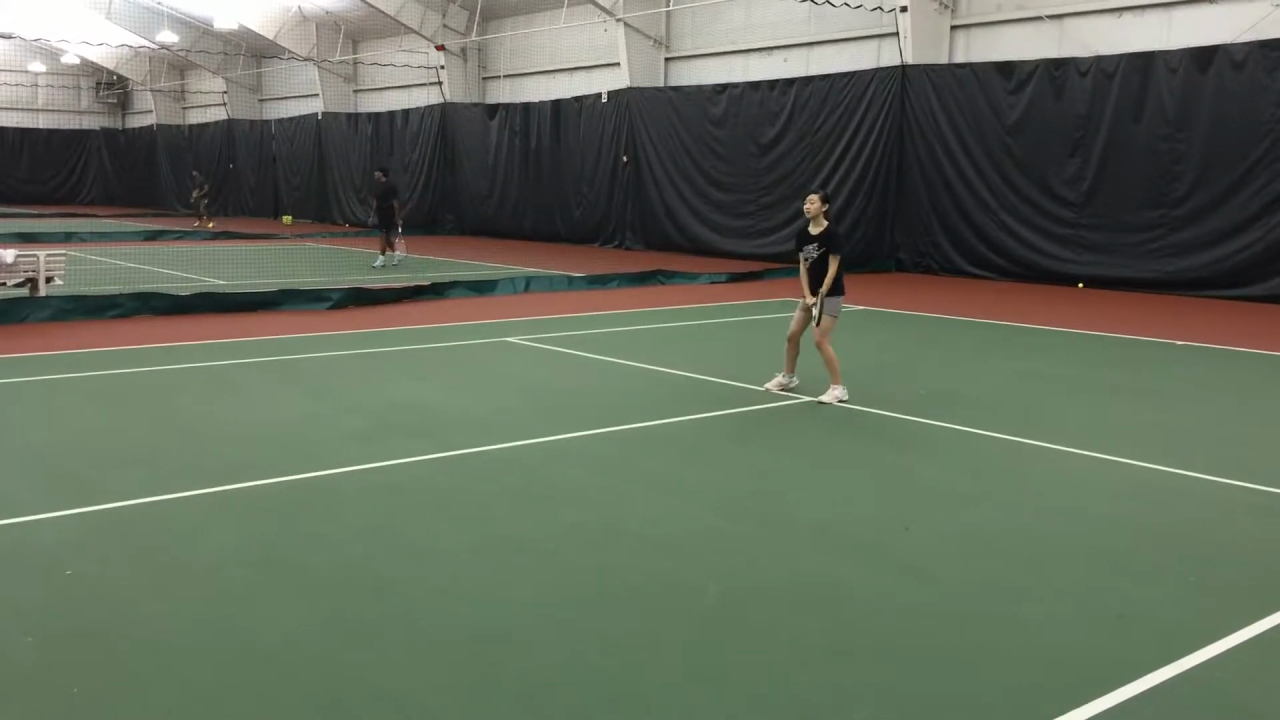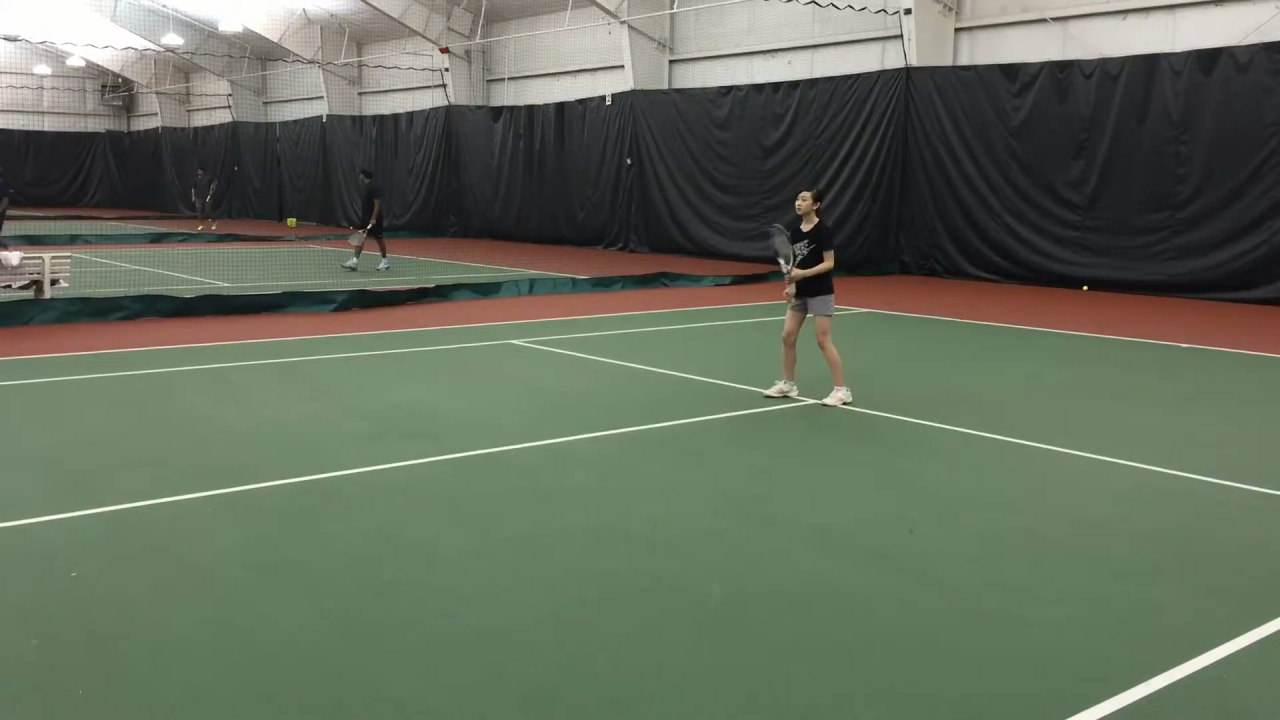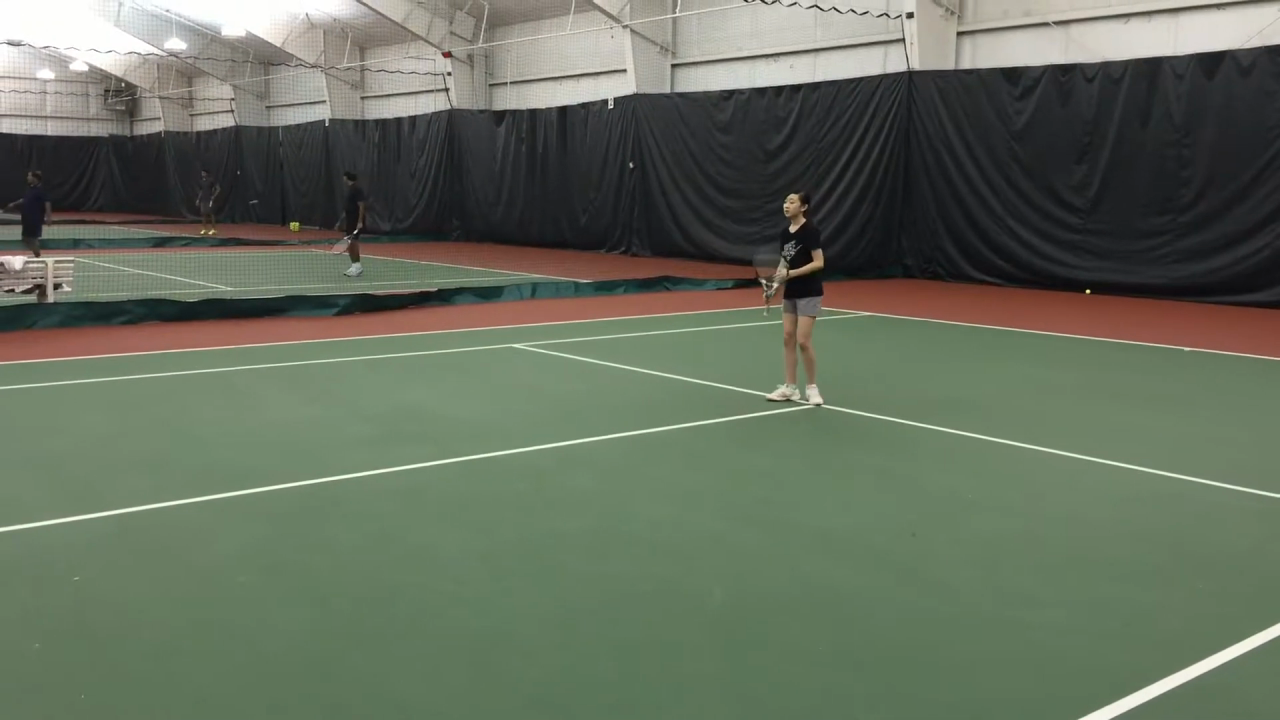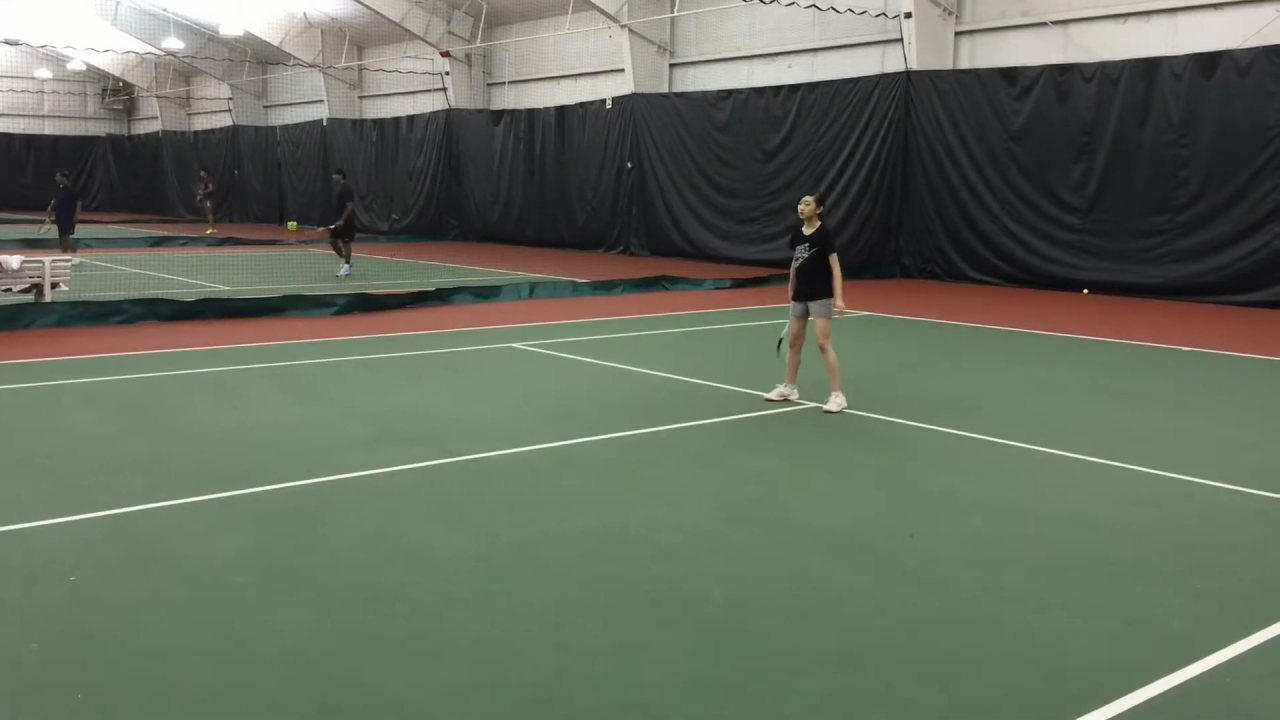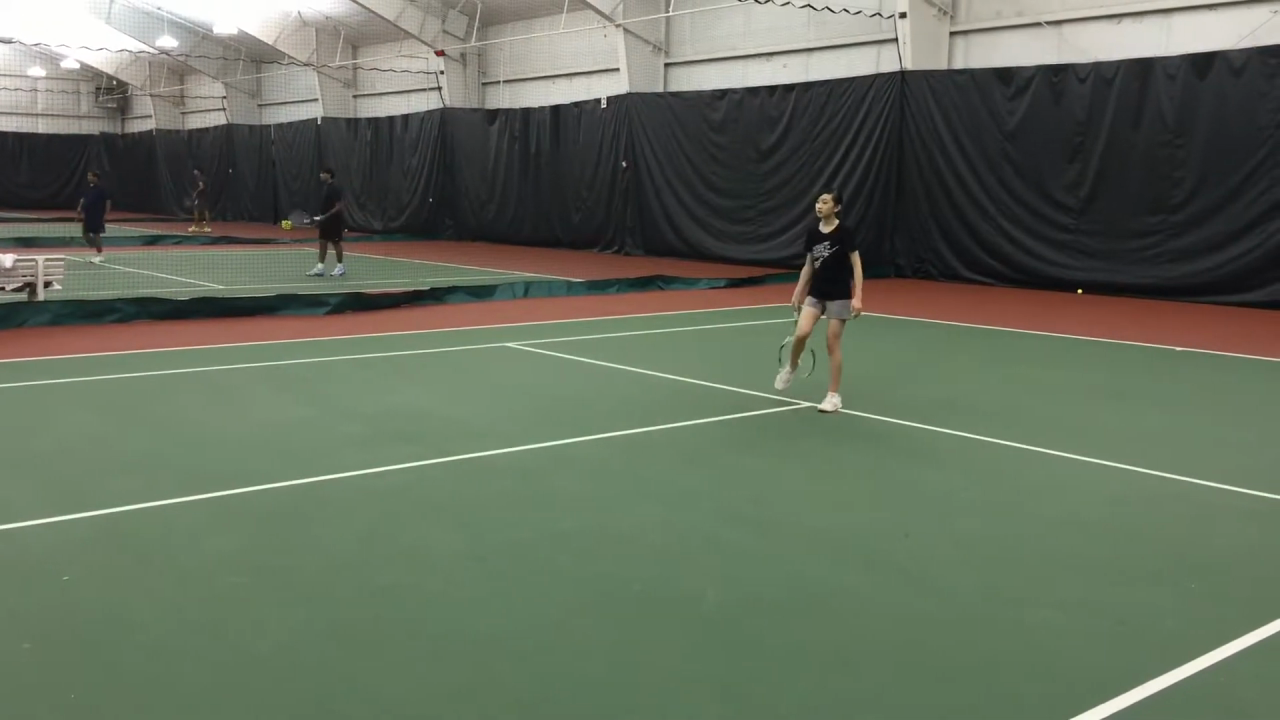
dt=0.5s
person 1, frame 1
left shoulder: (832, 234)
right shoulder: (802, 233)
left elbow: (833, 269)
right elbow: (803, 266)
left wrist: (821, 296)
right wrist: (807, 295)
left hip: (831, 294)
right hip: (812, 293)
left knee: (821, 340)
right knee: (792, 335)
left ankle: (838, 388)
right ankle: (788, 377)
person 1, frame 2
left shoulder: (822, 230)
right shoulder: (795, 231)
left elbow: (829, 263)
left wrist: (803, 274)
right wrist: (791, 284)
left hip: (820, 293)
right hip: (800, 293)
left knee: (823, 340)
right knee: (788, 337)
left ankle: (841, 390)
right ankle: (788, 384)
person 1, frame 3
left shoulder: (810, 230)
right shoulder: (785, 233)
left elbow: (819, 263)
left wrist: (792, 273)
right wrist: (775, 283)
left hip: (809, 293)
right hip: (790, 293)
left knee: (803, 342)
right knee: (788, 339)
left ankle: (812, 387)
right ankle: (790, 387)
person 1, frame 4
left shoulder: (824, 234)
right shoulder: (796, 234)
left elbow: (835, 267)
left wrist: (839, 297)
right wrist: (790, 289)
left hip: (821, 296)
right hip: (800, 295)
left knee: (824, 344)
right knee: (794, 340)
left ankle: (838, 395)
right ankle: (789, 388)
person 1, frame 5
left shoulder: (844, 232)
right shoulder: (812, 233)
left elbow: (856, 265)
left wrist: (857, 297)
right wrist: (797, 292)
left hip: (839, 295)
right hip: (815, 293)
left knee: (832, 344)
right knee: (801, 334)
left ankle: (833, 395)
right ankle: (791, 367)
